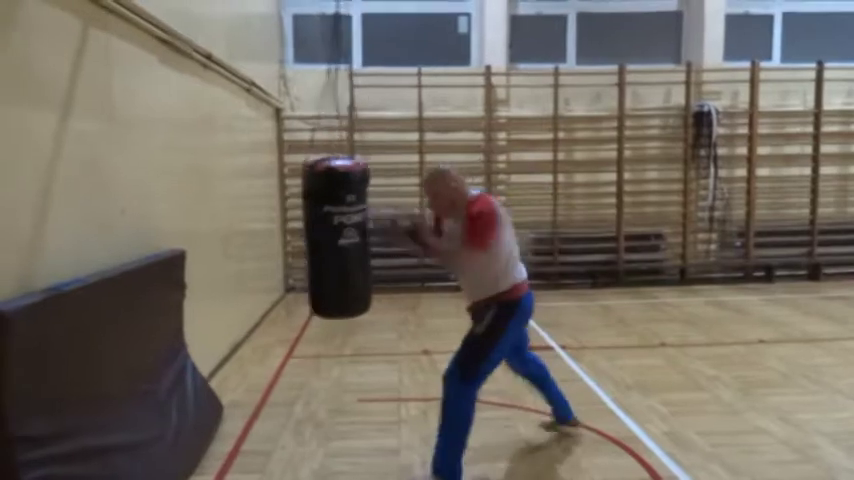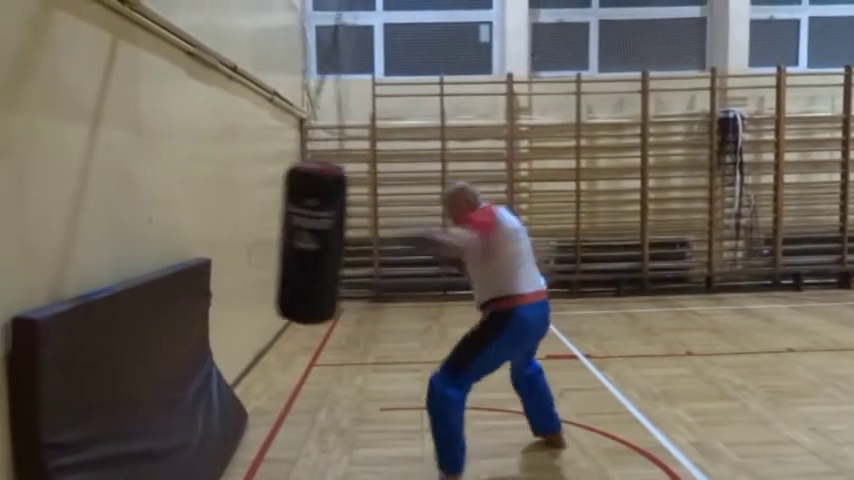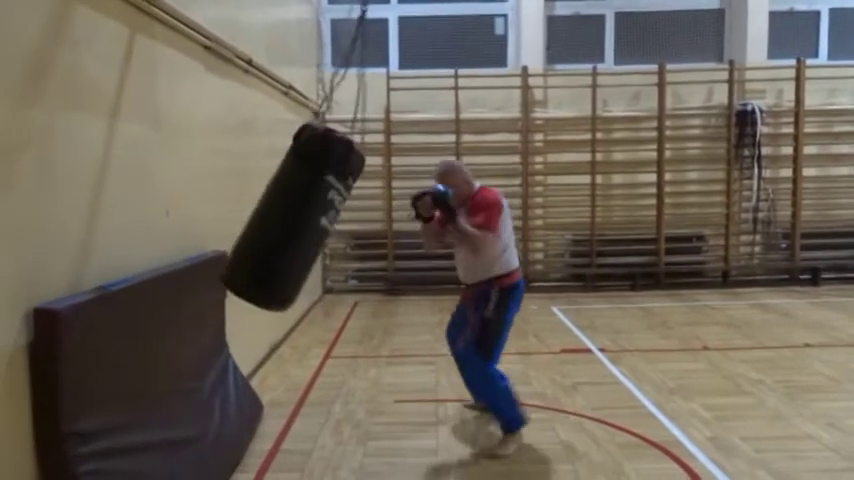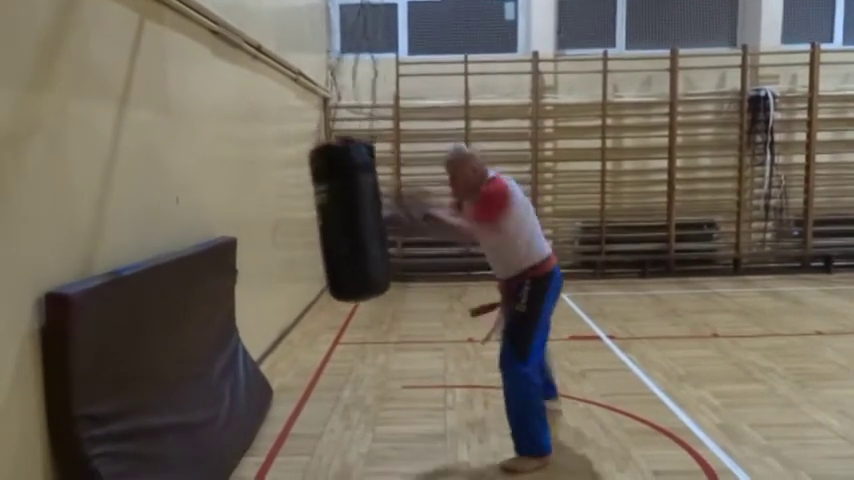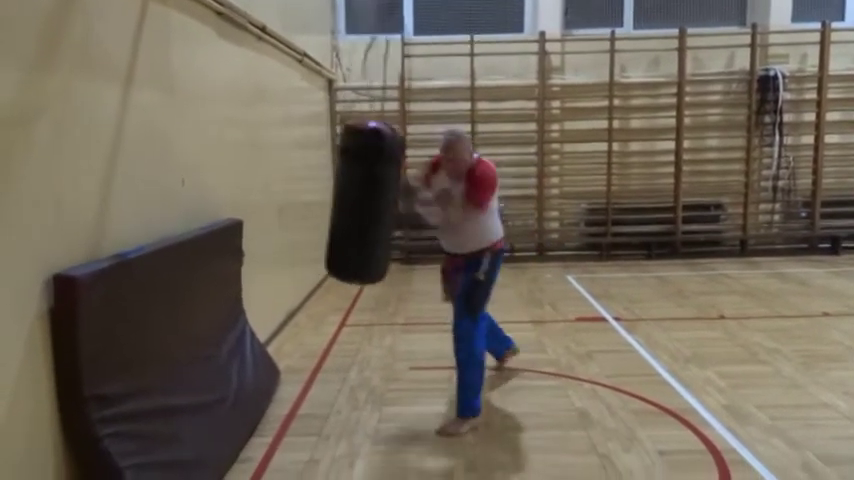
dt=1s
person 1, frame 1
left shoulder: (480, 211)
right shoulder: (453, 212)
left elbow: (455, 260)
right elbow: (441, 247)
left wrist: (423, 237)
right wrist: (425, 233)
left hip: (504, 305)
right hip: (510, 301)
left knee: (461, 380)
right knee: (520, 357)
right ankle: (564, 416)
person 1, frame 2
left shoulder: (484, 217)
right shoulder: (498, 218)
left elbow: (462, 244)
left wrist: (433, 237)
right wrist: (447, 242)
left hip: (509, 316)
right hip: (537, 310)
left knee: (445, 385)
right knee: (525, 368)
right ankle: (552, 431)
person 1, frame 3
left shoulder: (487, 199)
right shoulder: (455, 203)
left elbow: (477, 246)
right elbow: (432, 241)
left wrist: (453, 218)
right wrist: (426, 216)
left hip: (501, 290)
right hip: (480, 288)
left knee: (479, 362)
right knee: (458, 340)
left ankle: (512, 428)
right ankle: (488, 399)
person 1, frame 4
left shoulder: (495, 191)
right shoulder: (476, 190)
left elbow: (471, 232)
right elbow: (455, 215)
left wrist: (434, 215)
left hip: (536, 279)
right hip: (521, 277)
left knee: (516, 362)
right knee: (529, 344)
left ankle: (535, 451)
right ankle: (546, 397)
person 1, frame 5
left shoulder: (482, 174)
right shoulder: (438, 166)
left elbow: (456, 223)
left hip: (483, 256)
right hip: (456, 255)
left knee: (467, 327)
right knee: (469, 312)
left ankle: (468, 413)
right ankle: (504, 347)
